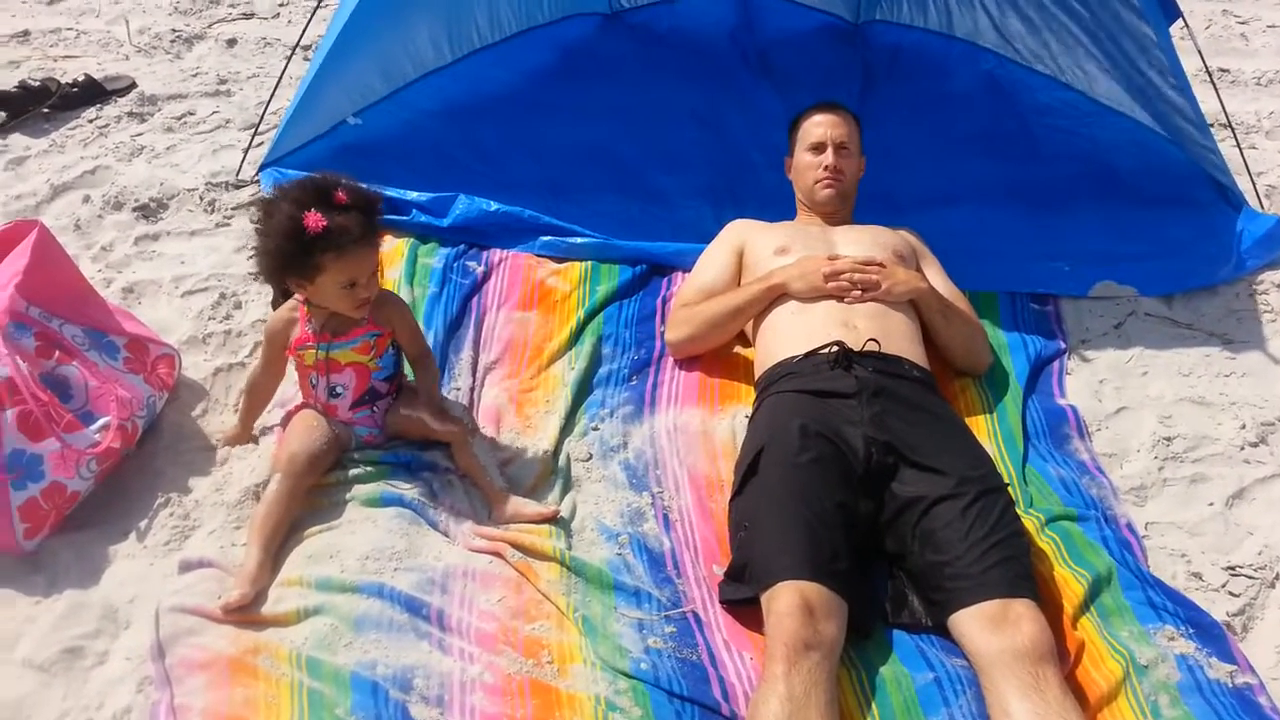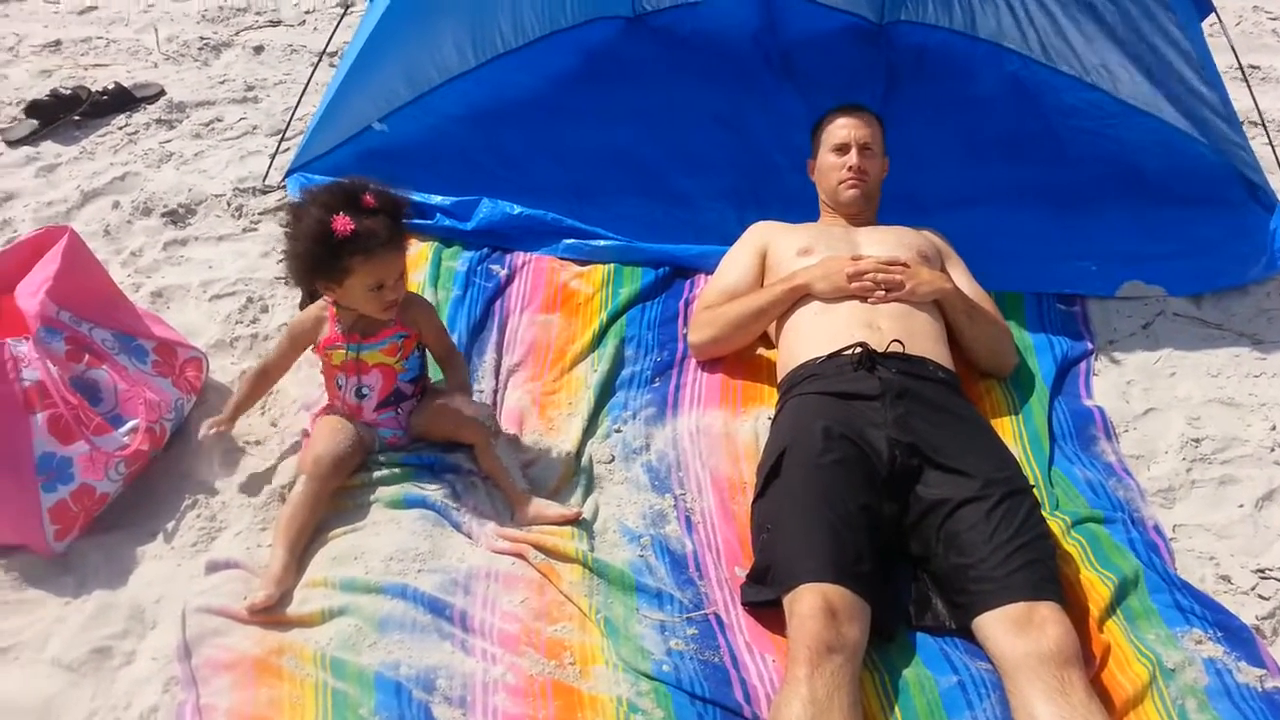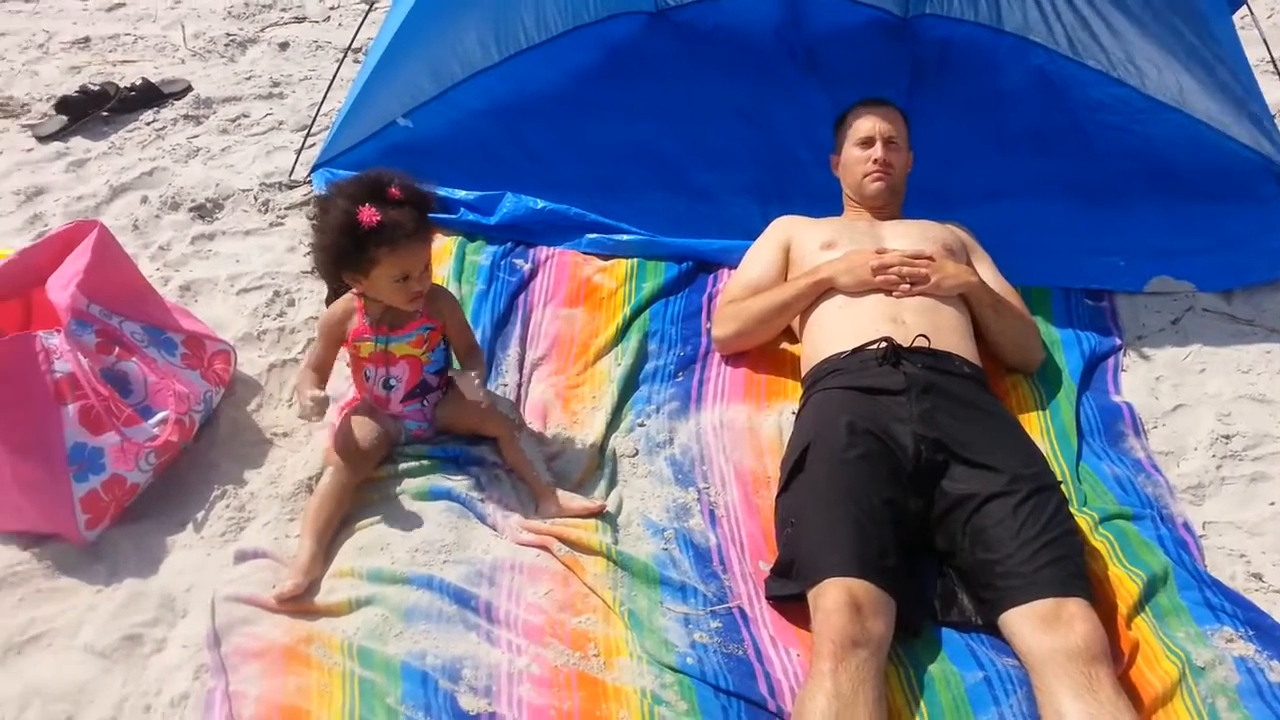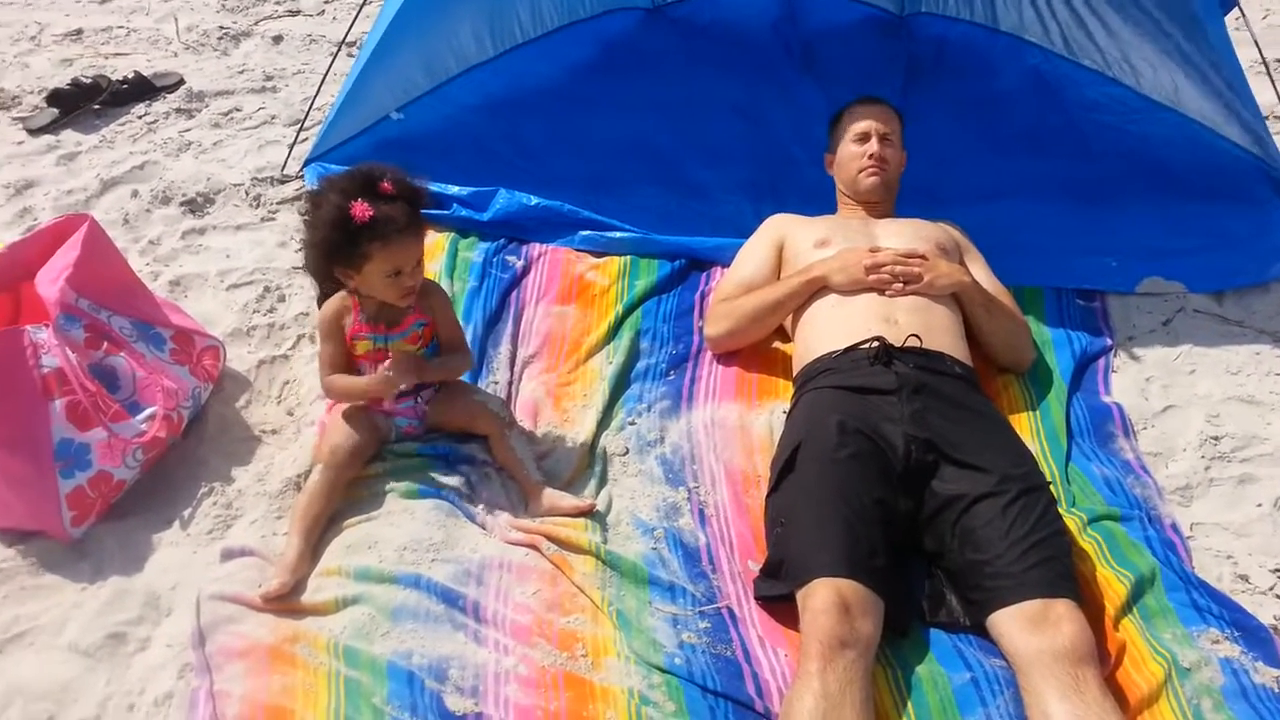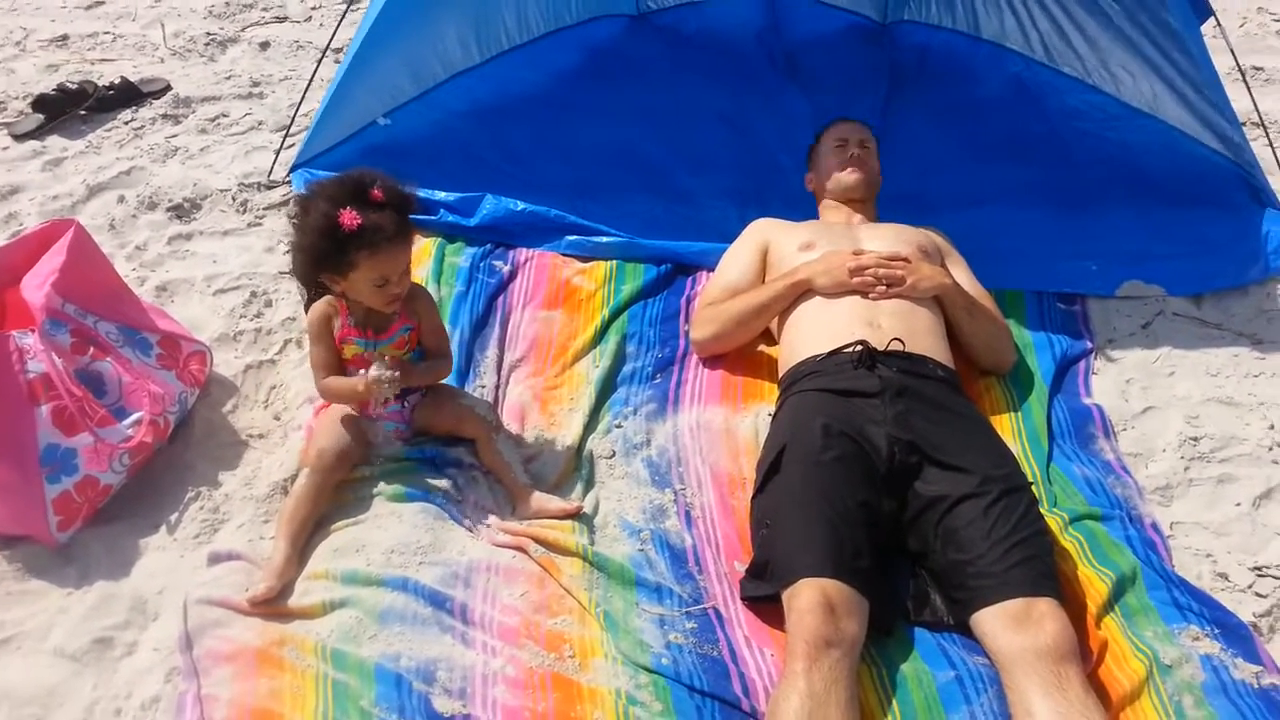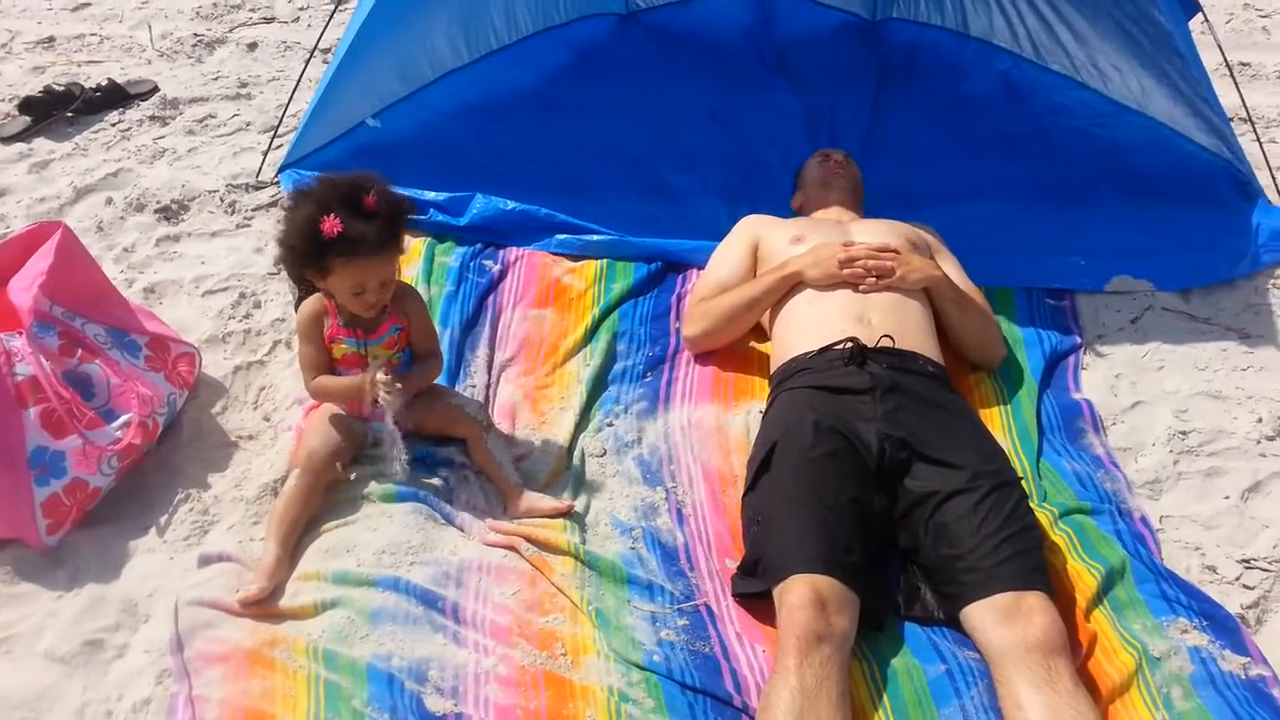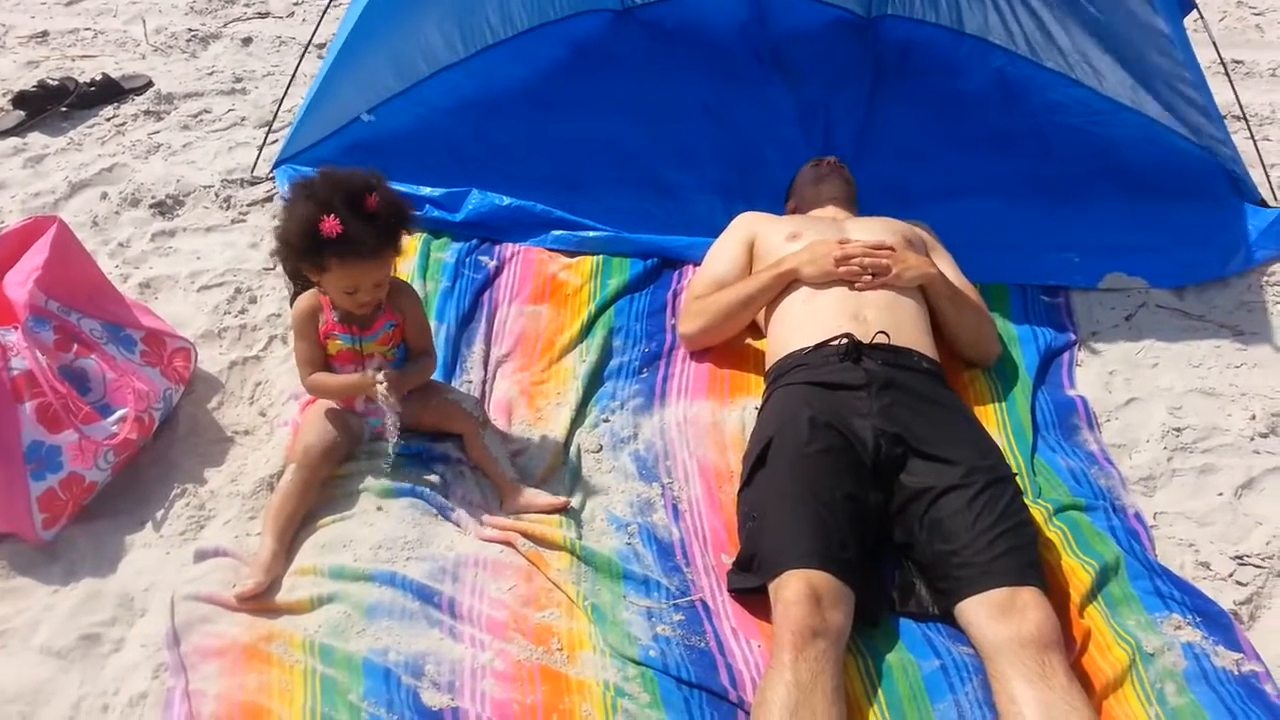
dt=0.2s
person 1, frame 1
left shoulder: (903, 241)
right shoulder: (748, 234)
left elbow: (976, 355)
right elbow: (679, 332)
left wrist: (917, 290)
right wrist: (783, 282)
left hip: (915, 407)
right hip: (801, 404)
left knee: (1021, 639)
right knee: (801, 632)
person 1, frame 2
left shoulder: (927, 242)
right shoulder: (771, 236)
left elbow: (1002, 357)
right elbow: (702, 334)
left wrist: (941, 290)
right wrist: (805, 283)
left hip: (939, 409)
right hip: (825, 406)
left knee: (1046, 643)
right knee: (822, 635)
person 1, frame 3
left shoulder: (953, 235)
right shoulder: (794, 230)
left elbow: (1029, 351)
right elbow: (725, 328)
left wrist: (968, 284)
right wrist: (829, 277)
left hip: (967, 405)
right hip: (849, 401)
left knee: (1074, 639)
right knee: (846, 630)
person 1, frame 4
left shoulder: (945, 234)
right shoulder: (787, 227)
left elbow: (1020, 351)
right elbow: (718, 327)
left wrist: (961, 282)
right wrist: (823, 275)
left hip: (957, 404)
right hip: (840, 400)
left knee: (1061, 641)
right knee: (834, 629)
person 1, frame 5
left shoulder: (928, 240)
right shoulder: (772, 233)
left elbow: (1001, 353)
right elbow: (704, 331)
left wrist: (942, 285)
right wrist: (807, 278)
left hip: (939, 405)
right hip: (826, 402)
left knee: (1044, 639)
right knee: (819, 630)
person 1, frame 6
left shoulder: (916, 236)
right shoulder: (762, 229)
left elbow: (990, 349)
right elbow: (696, 328)
left wrist: (933, 279)
right wrist: (797, 271)
left hip: (929, 401)
right hip: (816, 398)
left knee: (1033, 632)
right knee: (811, 625)
person 1, frame 7
left shoulder: (911, 232)
right shoulder: (758, 226)
left elbow: (986, 345)
right elbow: (693, 325)
left wrist: (928, 275)
right wrist: (793, 269)
left hip: (923, 397)
right hip: (812, 394)
left knee: (1029, 630)
right knee: (806, 619)
person 2, frame 1
left shoulder: (388, 309)
right shoulder: (287, 322)
left elbow: (421, 358)
right elbow: (264, 379)
left wrist: (429, 404)
right wrist: (242, 430)
left hip: (392, 406)
right hip: (326, 417)
left knee: (459, 425)
right knee: (290, 466)
left ankle: (502, 500)
right ankle: (255, 563)
person 2, frame 2
left shoulder: (415, 311)
right shoulder: (314, 322)
left elbow: (450, 354)
right elbow: (269, 369)
left wrist: (461, 392)
right wrist: (230, 416)
left hip: (416, 406)
right hip: (352, 420)
left knee: (482, 425)
right knee: (316, 470)
left ankle: (521, 501)
right ankle: (280, 565)
person 2, frame 3
left shoulder: (440, 302)
right shoulder: (343, 315)
left elbow: (472, 353)
right elbow: (313, 368)
left wrist: (470, 378)
right wrist: (308, 395)
left hip: (439, 401)
right hip: (376, 413)
left knee: (505, 419)
right knee: (343, 465)
left ankle: (547, 494)
right ankle: (308, 555)
person 2, frame 4
left shoulder: (431, 297)
right shoulder: (336, 313)
left elbow: (460, 356)
right elbow: (331, 382)
left wrist: (421, 370)
right wrist: (377, 383)
left hip: (430, 397)
right hip: (366, 408)
left knee: (497, 417)
right knee: (332, 460)
left ankle: (537, 492)
right ankle: (296, 553)
person 2, frame 5
left shoulder: (417, 301)
right shoulder: (324, 316)
left elbow: (443, 361)
right elbow: (326, 385)
left wrist: (407, 374)
right wrist: (368, 385)
left hip: (416, 399)
right hip: (354, 409)
left knee: (484, 418)
right knee: (319, 463)
left ankle: (525, 495)
right ankle: (283, 556)
person 2, frame 6
left shoulder: (407, 301)
right shoulder: (314, 314)
left elbow: (432, 361)
right elbow: (316, 383)
left wrist: (403, 382)
right wrist: (366, 383)
left hip: (408, 399)
right hip: (344, 410)
left knee: (475, 418)
right knee: (309, 464)
left ankle: (516, 495)
right ankle: (274, 557)
person 2, frame 7
left shoulder: (402, 298)
right shoulder: (309, 310)
left elbow: (426, 358)
right elbow: (312, 379)
left wrist: (398, 381)
right wrist: (364, 382)
left hip: (403, 394)
right hip: (340, 405)
left knee: (471, 414)
right knee: (305, 460)
left ankle: (512, 490)
right ankle: (270, 552)
